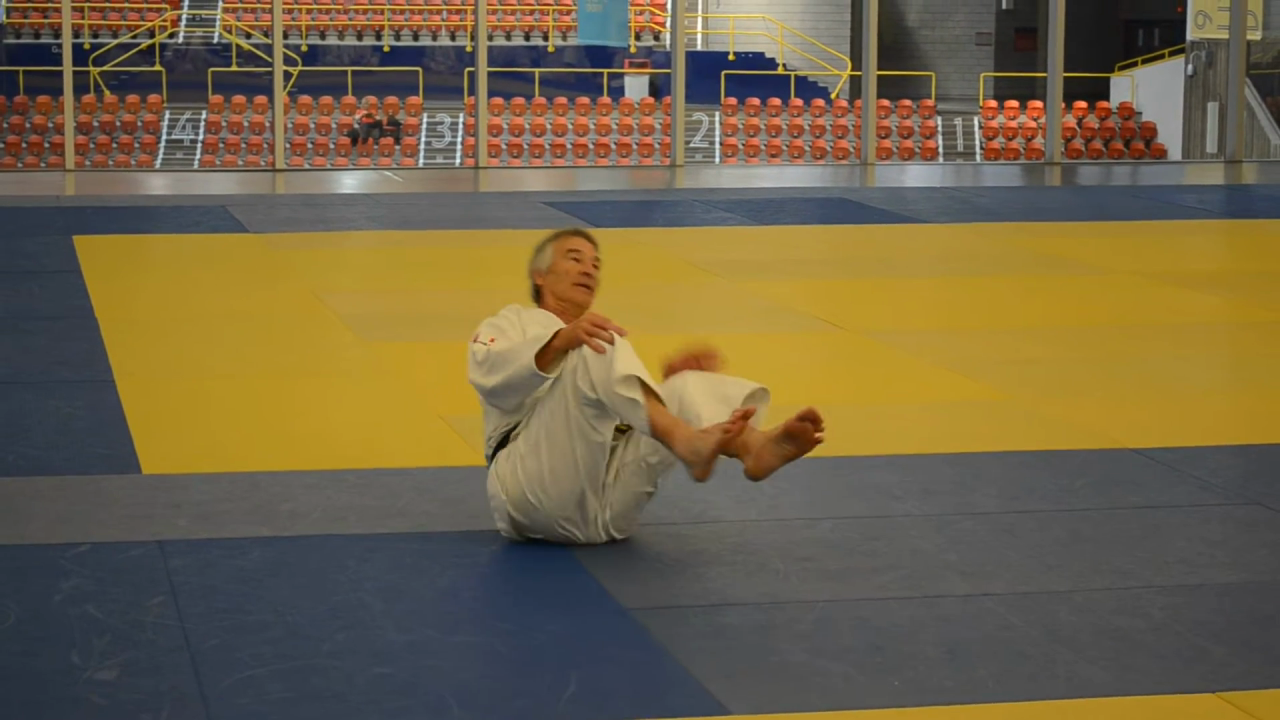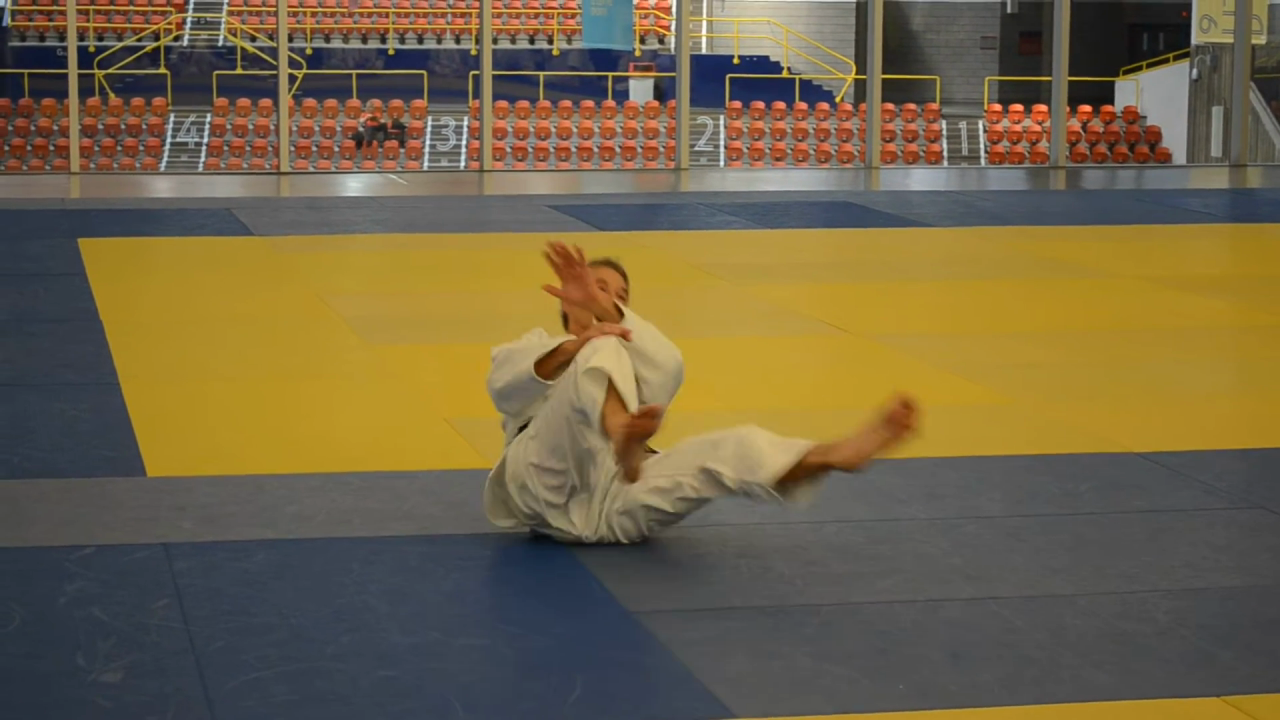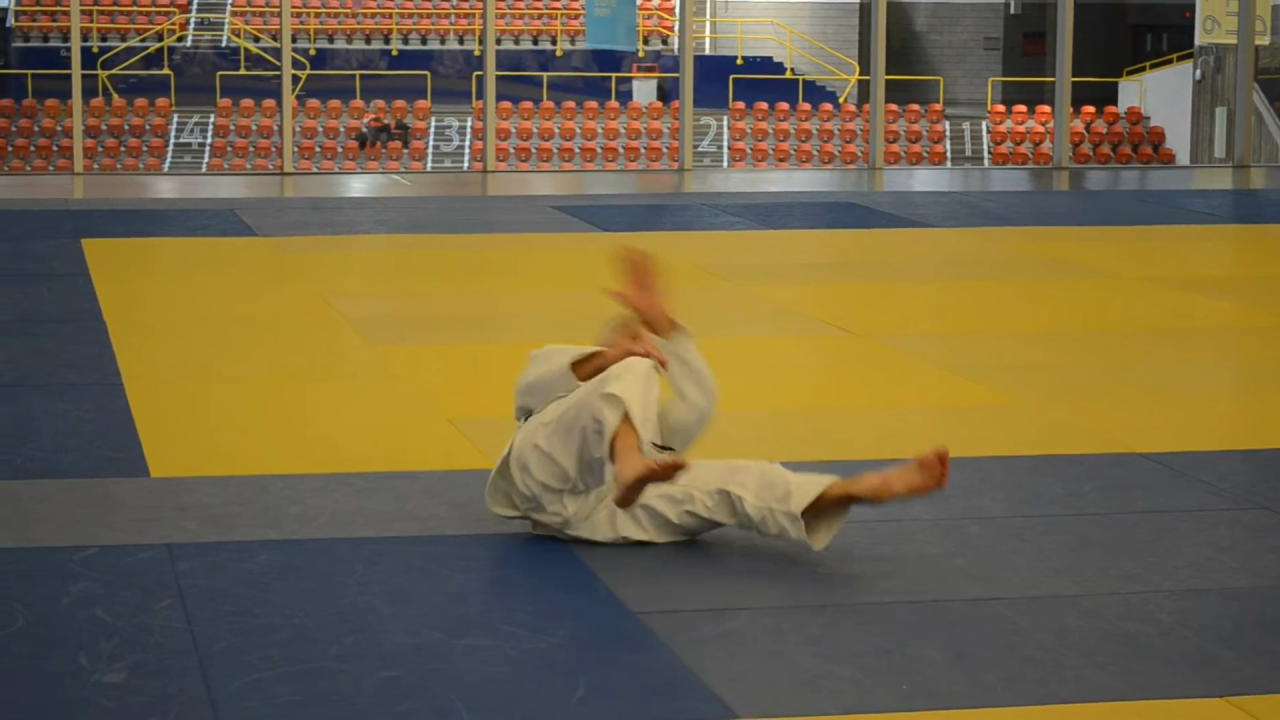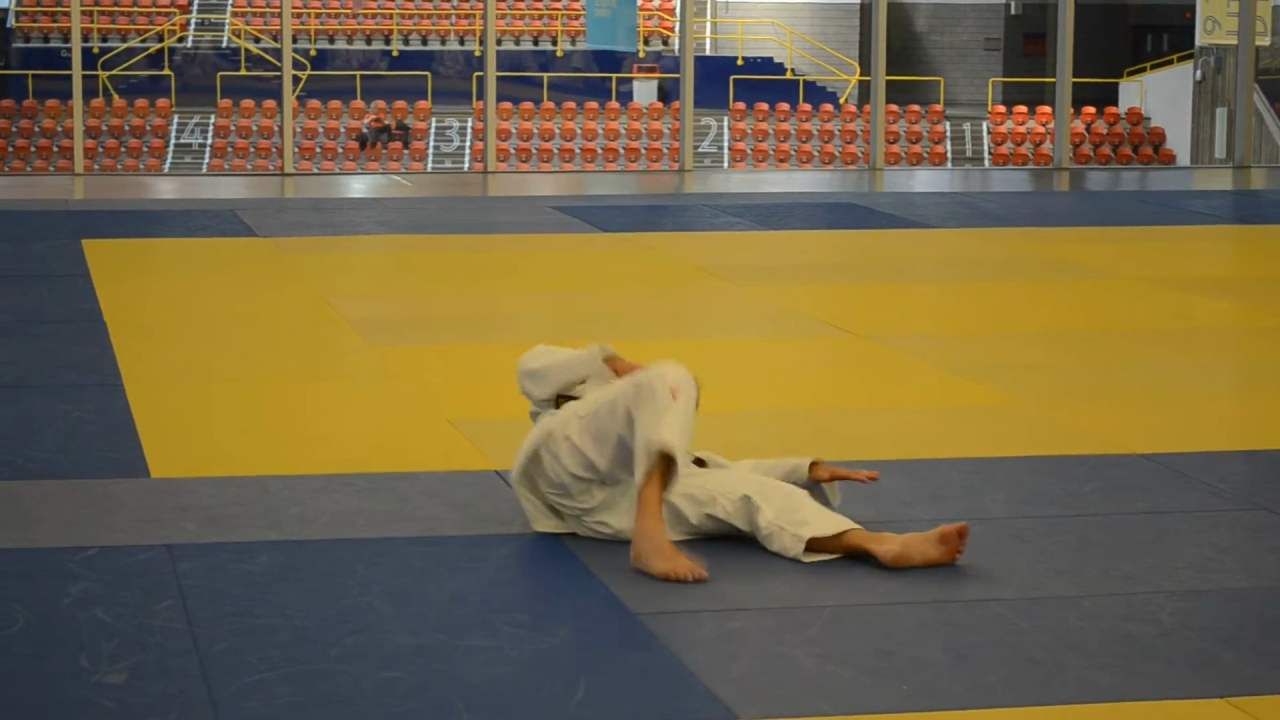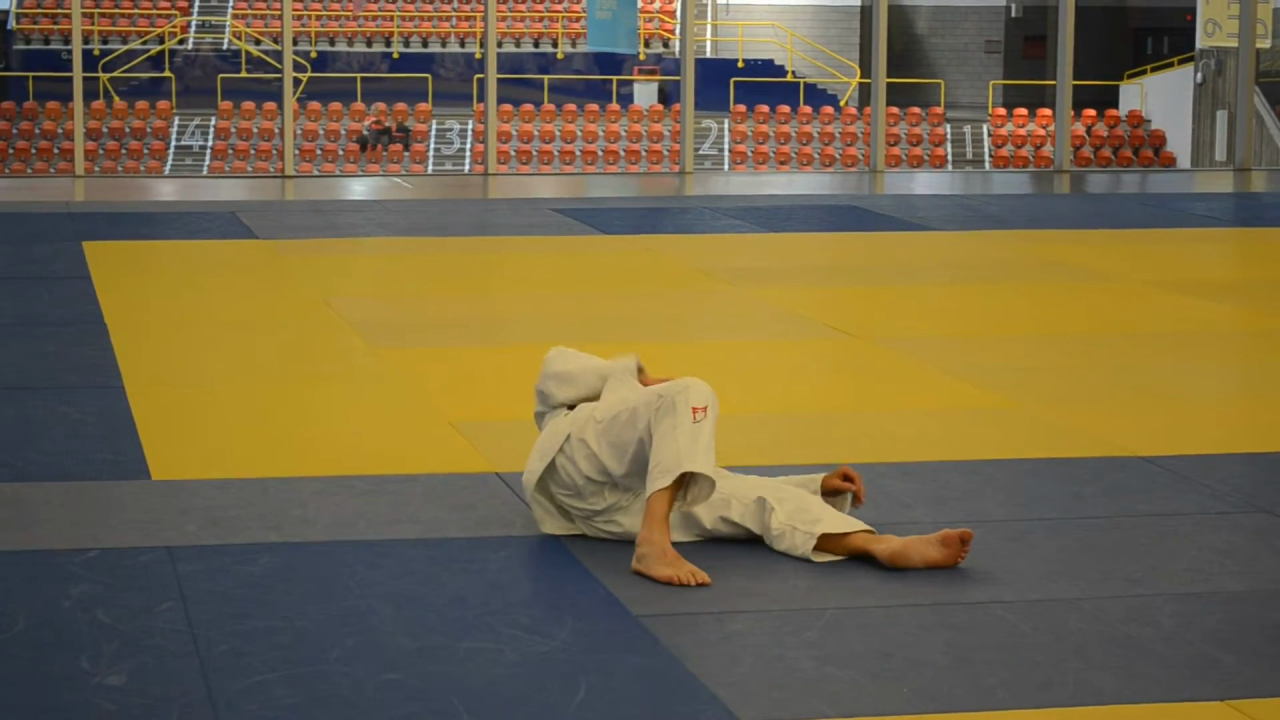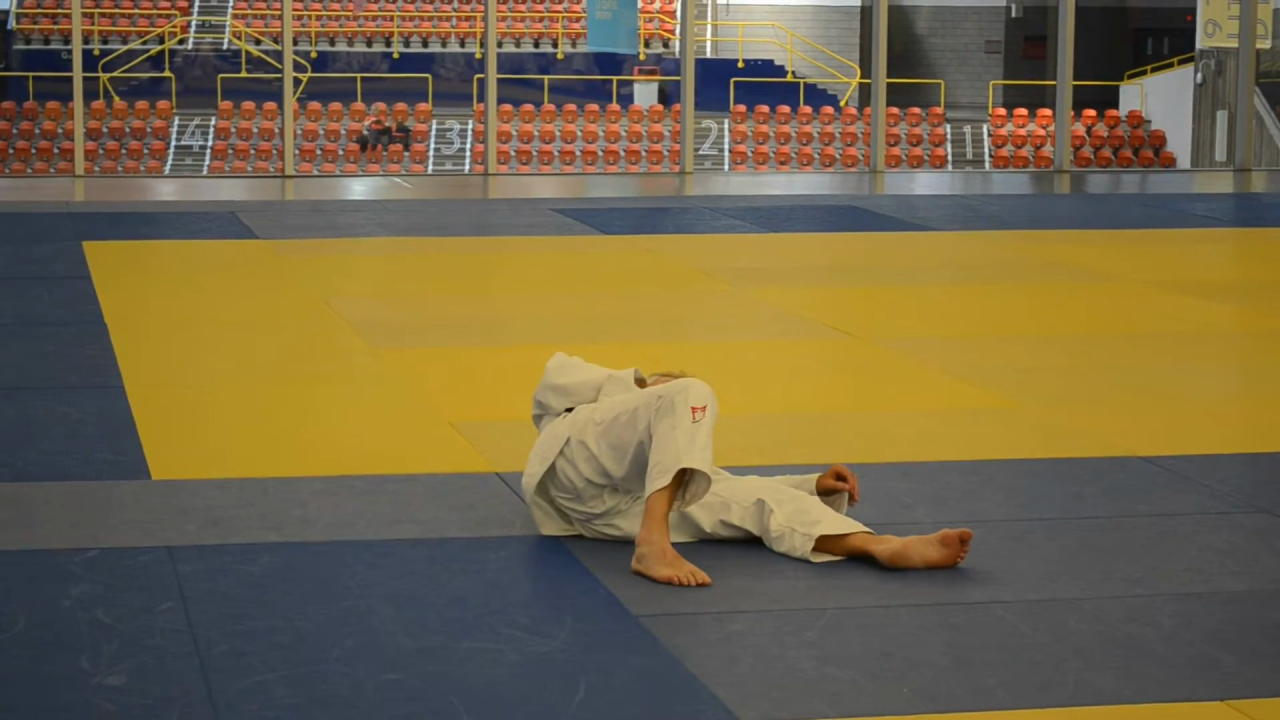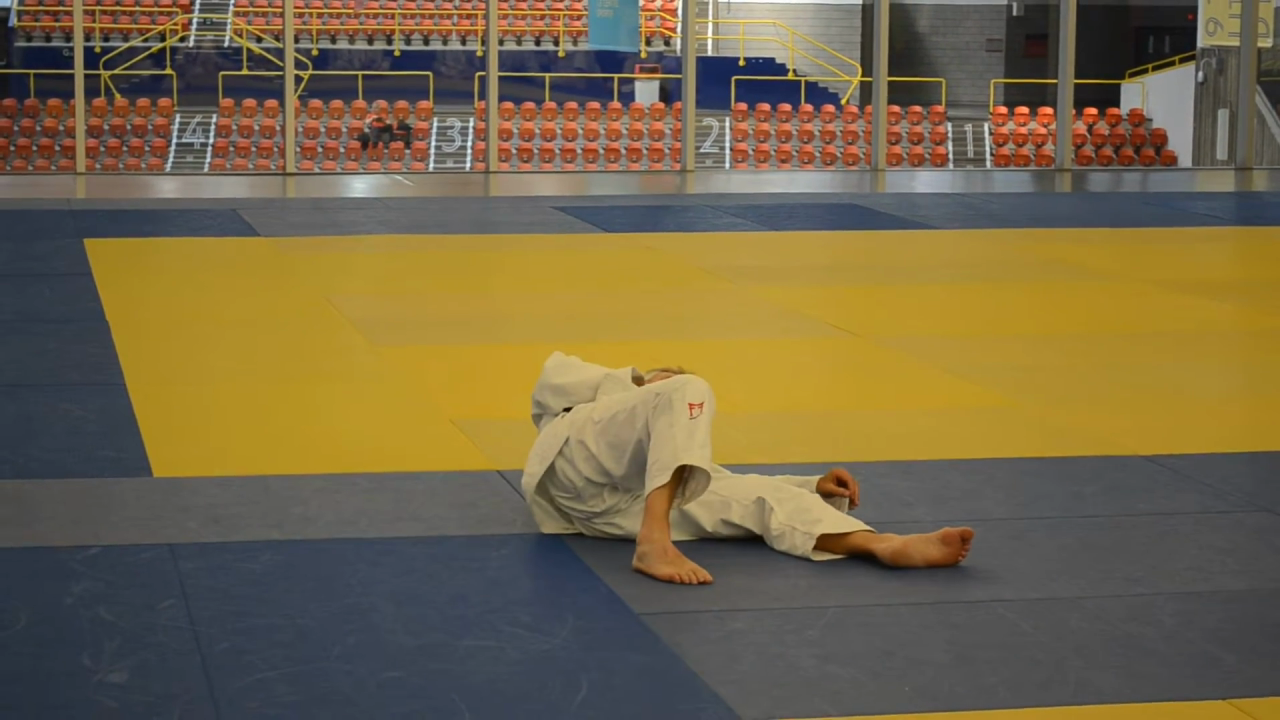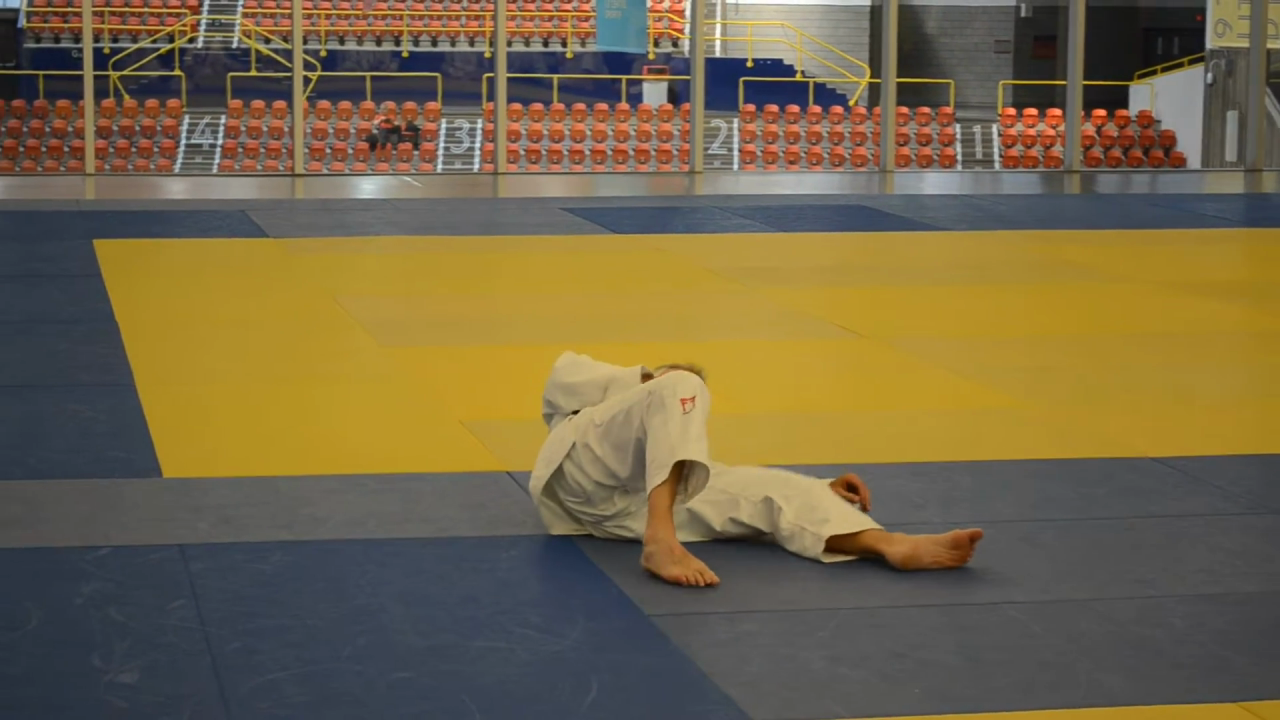
dt=0.2s
person 1, frame 1
left shoulder: (598, 339)
right shoulder: (512, 322)
right elbow: (493, 375)
left wrist: (673, 378)
right wrist: (560, 340)
left hip: (604, 509)
right hip: (535, 488)
left knee: (688, 391)
right knee: (599, 356)
left ankle: (755, 449)
right ankle: (693, 445)
person 1, frame 2
right shoulder: (541, 347)
left elbow: (667, 368)
right elbow: (506, 383)
left wrist: (602, 309)
right wrist: (577, 344)
left hip: (611, 508)
right hip: (547, 488)
left knee: (729, 448)
right knee: (602, 360)
left ankle: (831, 454)
right ankle: (621, 436)
person 1, frame 3
left shoulder: (653, 425)
left elbow: (698, 402)
right elbow: (537, 379)
left wrist: (659, 319)
right wrist: (614, 354)
left hip: (602, 511)
right hip: (547, 479)
left knee: (740, 482)
right knee: (629, 374)
left ankle: (864, 487)
right ankle: (628, 468)
person 1, frame 4
left shoulder: (678, 462)
right shoulder: (583, 394)
left elbow: (733, 473)
right elbow: (535, 369)
left wrist: (808, 470)
right wrist: (609, 362)
left hip: (607, 506)
left knee: (754, 493)
right knee: (668, 382)
left ankle: (885, 545)
right ankle: (649, 537)
person 1, frame 5
left shoulder: (679, 461)
left elbow: (738, 487)
right elbow: (555, 369)
left wrist: (821, 485)
right wrist: (633, 375)
left hip: (618, 506)
left knee: (765, 498)
right knee: (692, 397)
left ankle: (885, 547)
right ankle: (654, 543)
person 1, frame 6
left shoulder: (673, 459)
right shoulder: (566, 416)
left elbow: (737, 489)
right elbow: (557, 376)
left wrist: (817, 485)
right wrist: (635, 385)
left hip: (612, 508)
left knee: (760, 500)
right knee: (692, 397)
left ankle: (886, 547)
right ankle: (653, 544)
person 1, frame 7
left shoulder: (674, 455)
left elbow: (734, 487)
right elbow: (554, 376)
left wrist: (815, 486)
right wrist: (633, 384)
left hip: (617, 505)
left knee: (761, 498)
right knee: (689, 393)
left ankle: (888, 546)
right ankle: (655, 542)
person 1, frame 8
left shoulder: (682, 456)
right shoulder: (589, 411)
left elbow: (751, 488)
right elbow: (565, 376)
left wrist: (825, 489)
right wrist: (644, 383)
left hip: (625, 508)
right hip: (584, 471)
left knee: (773, 490)
right knee: (681, 390)
left ankle: (895, 546)
right ankle: (661, 542)
